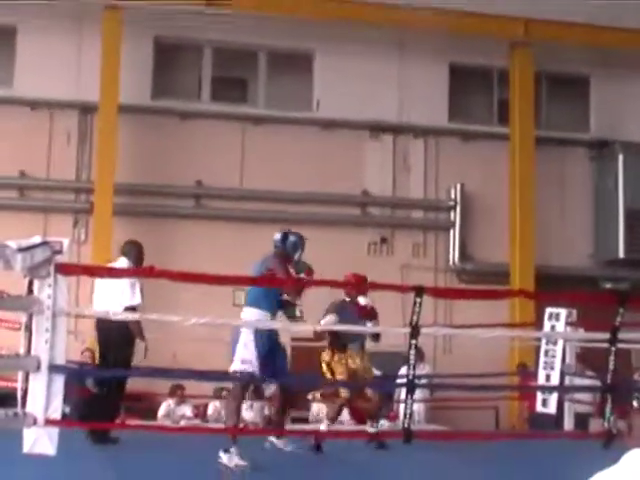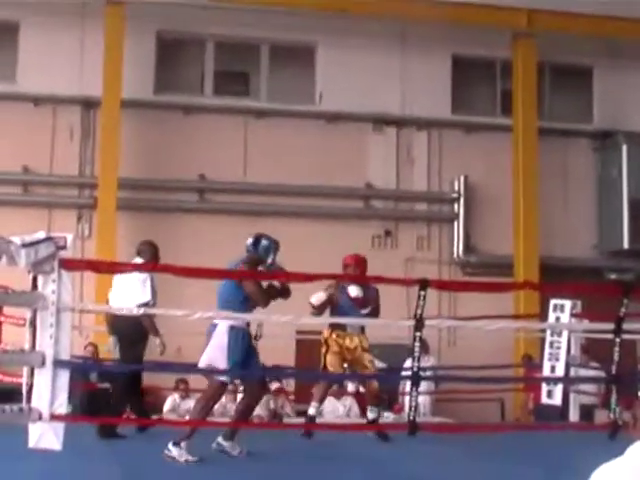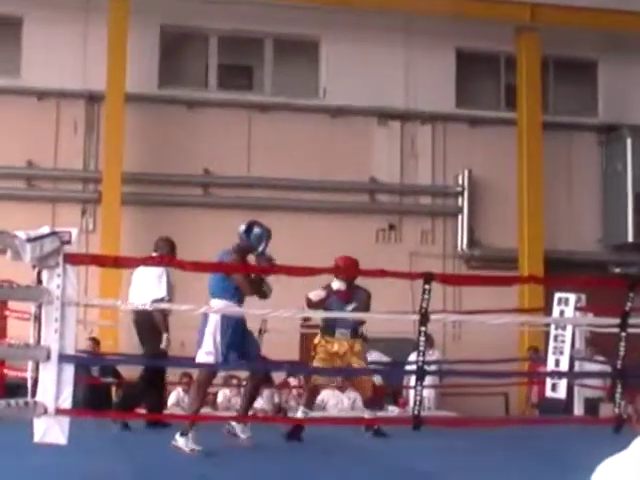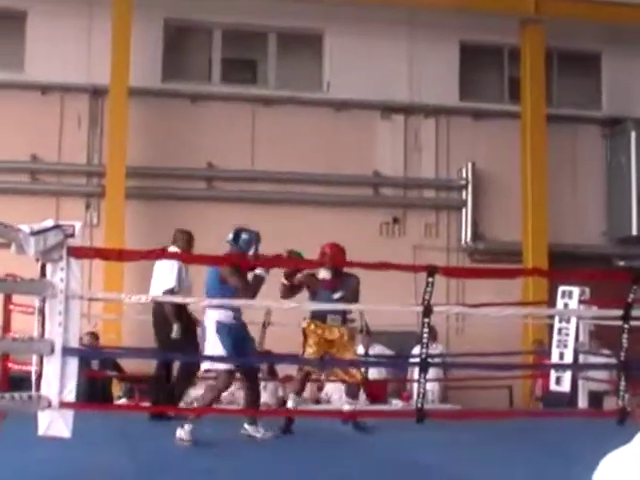
dt=0.2s
person 1, frame 1
left shoulder: (273, 264)
right shoulder: (275, 262)
right elbow: (294, 291)
left wrist: (290, 310)
right wrist: (304, 275)
left hip: (266, 328)
right hip: (253, 327)
left knee: (286, 383)
right knee: (243, 383)
left ankle: (277, 435)
right ankle: (228, 449)
person 1, frame 2
left shoulder: (248, 270)
right shoulder: (244, 268)
right elbow: (263, 300)
left wrist: (277, 285)
right wrist: (275, 283)
left hip: (238, 332)
right hip: (227, 330)
left knee: (258, 386)
right knee: (215, 388)
left ankle: (228, 438)
right ankle: (177, 444)
person 1, frame 3
left shoulder: (238, 257)
right shoulder: (233, 257)
left elbow: (260, 291)
right elbow: (249, 290)
right wrist: (263, 268)
left hip: (234, 319)
right hip: (220, 317)
left knee: (260, 369)
right knee: (207, 375)
left ankle: (239, 423)
right ankle: (185, 433)
person 1, frame 4
left shoulder: (235, 265)
right shoulder: (226, 264)
right elbow: (248, 293)
right wrist: (260, 273)
left hip: (235, 324)
right hip: (219, 324)
left knee: (252, 376)
right knee: (224, 380)
left ankle: (252, 424)
right ankle: (187, 426)
person 2, frame 1
right shoulder: (130, 275)
left elbow: (96, 306)
right elbow: (129, 311)
right wrist: (142, 339)
left hip: (103, 324)
right hip: (120, 328)
left knee: (106, 377)
right knee: (116, 380)
right ankle: (100, 431)
person 2, frame 2
left shoulder: (121, 272)
right shoulder: (144, 274)
left elbow: (110, 305)
right elbow: (143, 309)
left wrist: (112, 334)
right wrist: (157, 336)
left hip: (120, 324)
right hip: (134, 326)
left knee: (132, 373)
right knee: (126, 376)
left ankle: (143, 418)
person 2, frame 3
left shoulder: (142, 268)
right shoulder: (160, 270)
left elbow: (133, 300)
right elbow: (157, 304)
right wrist: (166, 333)
left hip: (141, 318)
right hip: (152, 321)
left knee: (155, 367)
right knee: (153, 369)
left ankle: (156, 415)
right ankle: (123, 407)
person 2, frame 4
left shoulder: (165, 260)
right shoulder: (175, 261)
right elbow: (168, 293)
left wrist: (189, 317)
right wrist: (177, 323)
left hip: (161, 310)
right hip: (171, 311)
left knee: (165, 359)
right knee: (190, 357)
left ankle: (158, 407)
right ankle: (171, 401)
person 3, frame 1
left shoulder: (367, 309)
right shoulder: (336, 308)
left elbow: (376, 337)
right elbow: (319, 333)
left wrist: (369, 318)
right wrist: (324, 328)
left hip: (358, 359)
right hip: (337, 358)
left knee: (373, 400)
right knee: (343, 397)
left ankle: (373, 435)
right ankle: (319, 436)
person 3, frame 2
left shoulder: (371, 291)
right shoulder: (334, 288)
left elbow: (374, 318)
right elbow: (316, 313)
left wrist: (363, 304)
right wrist: (315, 305)
left hip: (359, 341)
right hip: (336, 338)
left knee: (373, 382)
right knee: (330, 375)
left ankle: (374, 423)
right ankle: (310, 420)
person 3, frame 3
left shoulder: (363, 294)
right shoulder: (325, 290)
left elbow: (361, 319)
left wrist: (347, 299)
right wrist: (311, 302)
left hip: (351, 345)
right hip: (326, 342)
left knee: (366, 385)
right knee: (315, 382)
left ankle: (371, 425)
right ankle: (298, 425)
person 3, frame 4
left shoulder: (352, 280)
right shoulder: (311, 278)
left elbow: (352, 306)
right elbow: (285, 294)
left wrist: (335, 288)
right wrist: (288, 276)
left hip: (341, 332)
right hip: (317, 329)
left knee: (355, 375)
right knee: (305, 370)
left ankle: (349, 415)
right ankle: (289, 416)
